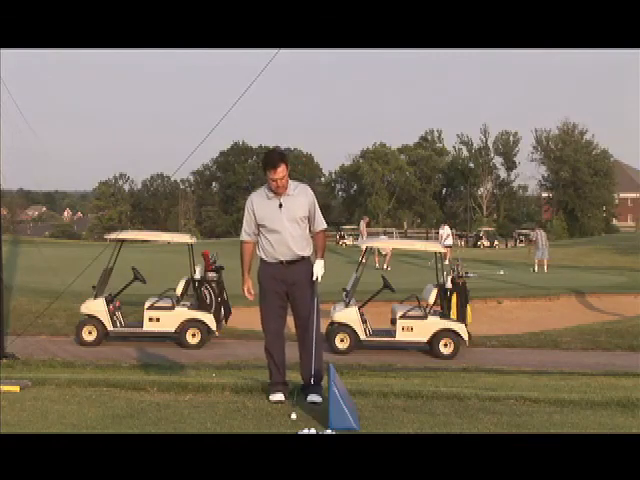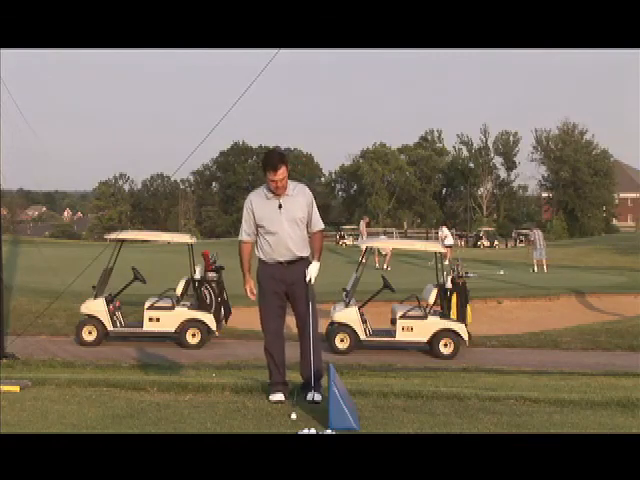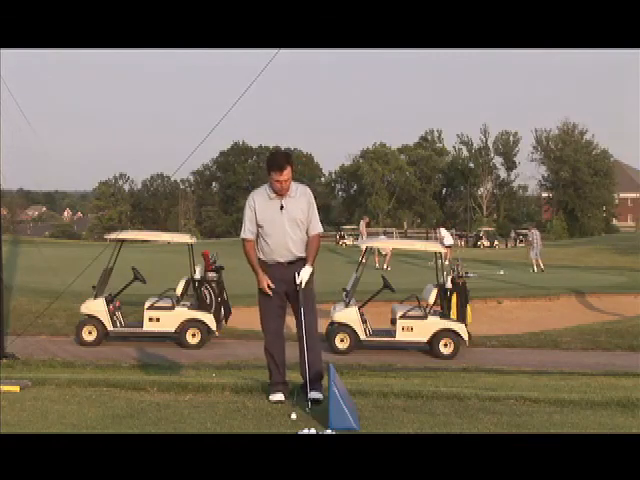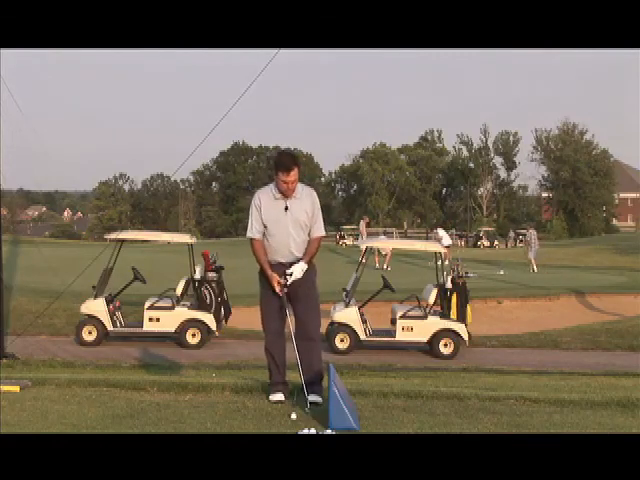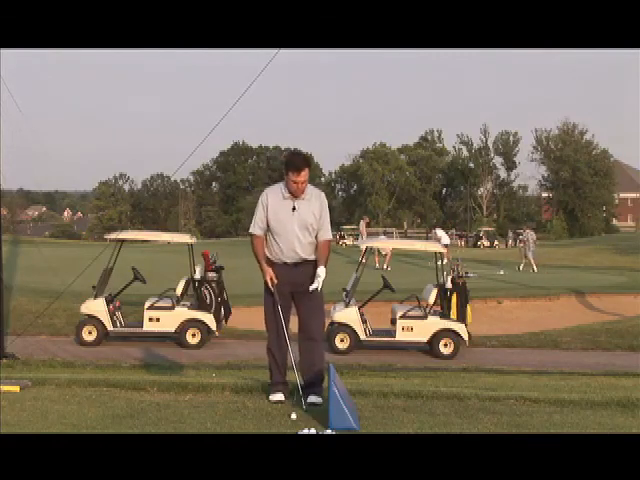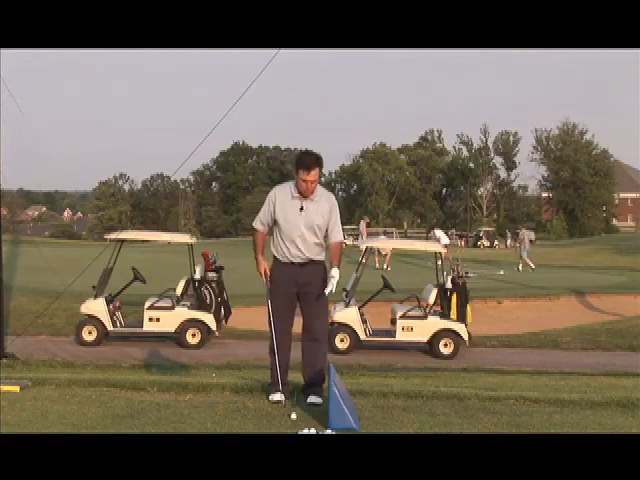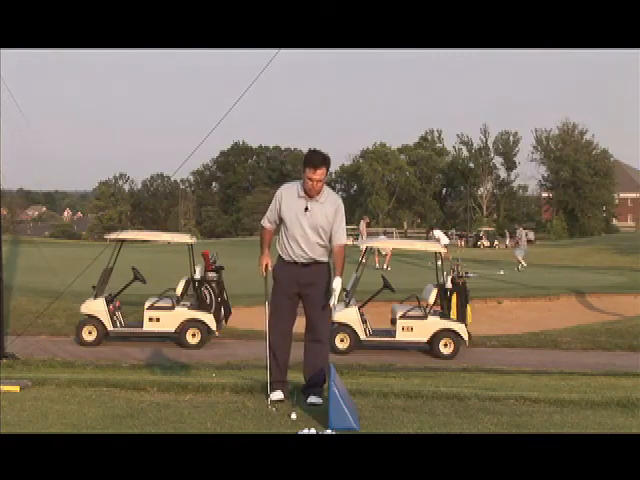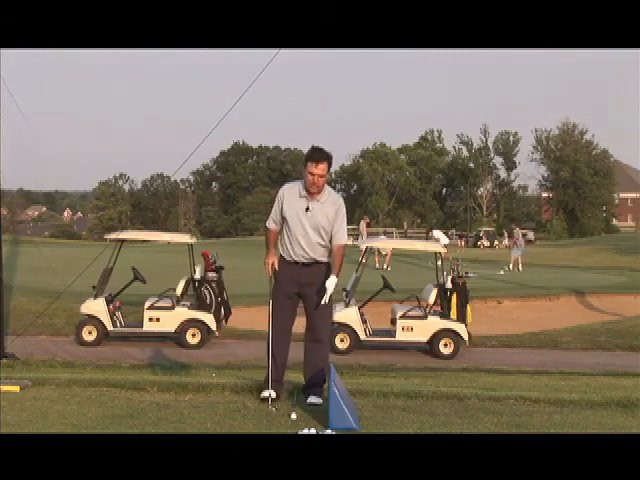
dt=0.2s
person 1, frame 1
left shoulder: (305, 193)
right shoulder: (254, 200)
left elbow: (318, 229)
right elbow: (248, 240)
left wrist: (320, 259)
right wrist: (245, 276)
left hip: (302, 268)
right hip: (270, 270)
left knee: (309, 327)
right knee: (272, 330)
left ankle: (312, 384)
right ankle: (278, 385)
person 1, frame 2
left shoulder: (303, 193)
right shoulder: (253, 200)
left elbow: (316, 230)
right elbow: (246, 240)
left wrist: (315, 261)
right wrist: (246, 276)
left hip: (300, 268)
right hip: (269, 271)
left knee: (309, 326)
right knee: (272, 330)
left ankle: (312, 383)
right ankle: (277, 385)
person 1, frame 3
left shoulder: (305, 194)
right shoulder: (255, 199)
left elbow: (314, 233)
right elbow: (248, 239)
left wrist: (309, 266)
right wrist: (259, 273)
left hip: (299, 269)
right hip: (270, 271)
left knee: (309, 327)
right knee: (272, 331)
left ankle: (313, 384)
right ankle: (277, 385)
person 1, frame 4
left shoulder: (310, 196)
right shoulder: (261, 197)
left elbow: (316, 235)
right elbow: (256, 238)
left wrist: (303, 263)
right wrist: (269, 272)
left hip: (302, 270)
right hip: (272, 272)
left knee: (310, 329)
right knee: (273, 331)
left ankle: (313, 386)
right ankle: (278, 385)
person 1, frame 5
left shoulder: (319, 198)
right shoulder: (269, 196)
left elbow: (324, 238)
right elbow: (257, 234)
left wrist: (321, 267)
right wrist: (264, 266)
left hip: (308, 272)
right hip: (276, 270)
left knee: (313, 330)
right knee: (276, 331)
left ankle: (313, 387)
right ankle: (278, 385)
person 1, frame 6
left shoulder: (328, 200)
right shoulder: (277, 194)
left elbow: (335, 239)
right elbow: (261, 227)
left wrist: (335, 268)
right wrist: (259, 257)
left hip: (314, 271)
right hip: (282, 269)
left knee: (316, 331)
right knee: (280, 330)
left ankle: (313, 387)
right ankle: (279, 385)
person 1, frame 7
left shoulder: (335, 202)
right shoulder: (284, 193)
left elbow: (338, 243)
right elbow: (268, 224)
left wrist: (337, 277)
right wrist: (264, 252)
left hip: (318, 271)
right hip: (286, 268)
left knee: (318, 331)
right knee: (279, 328)
left ankle: (314, 387)
right ankle: (278, 384)
person 1, frame 8
left shoulder: (336, 202)
right shoulder: (286, 192)
left elbow: (339, 243)
right elbow: (273, 225)
left wrist: (334, 276)
right wrist: (271, 251)
left hip: (318, 272)
right hip: (287, 268)
left knee: (319, 332)
right knee: (279, 328)
left ankle: (314, 388)
right ankle: (273, 383)
